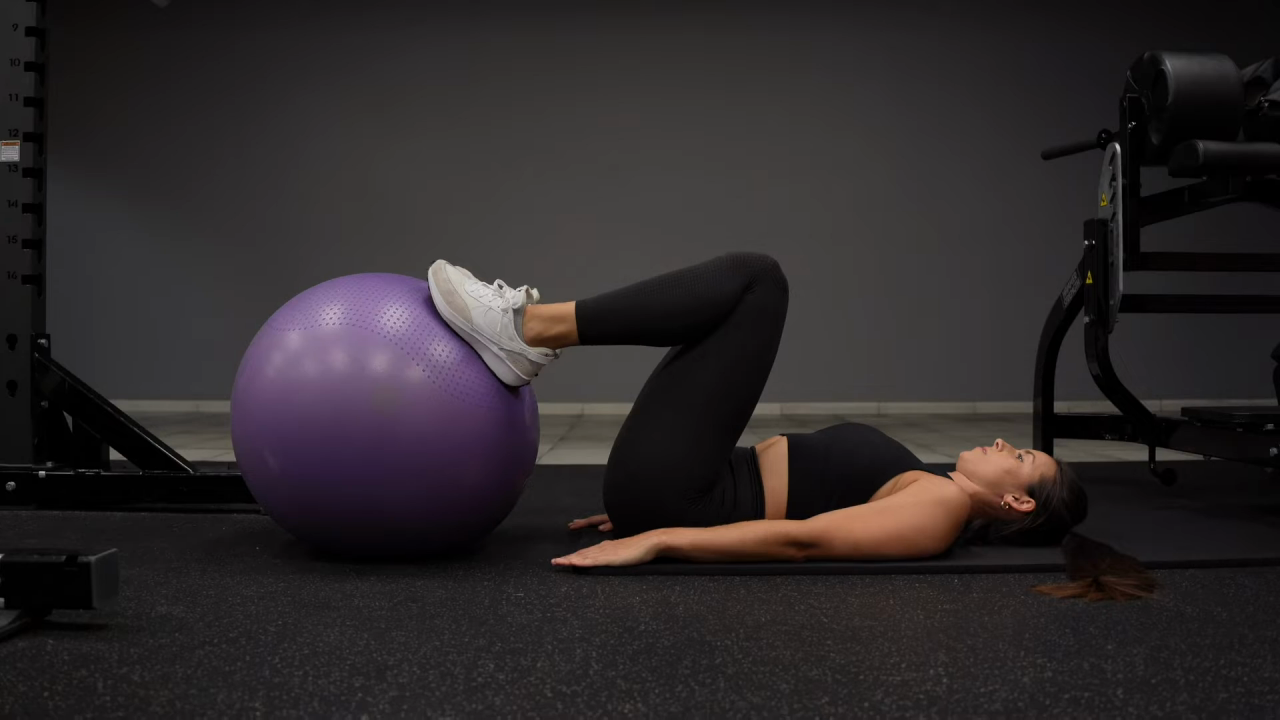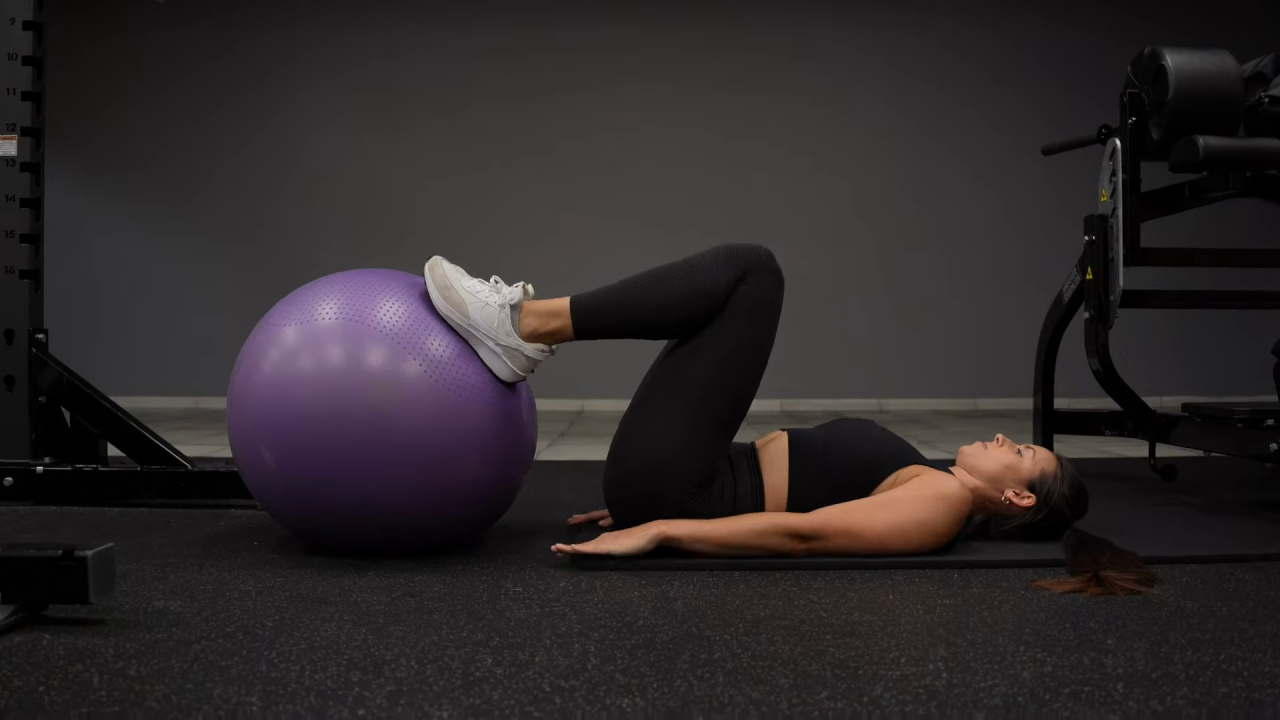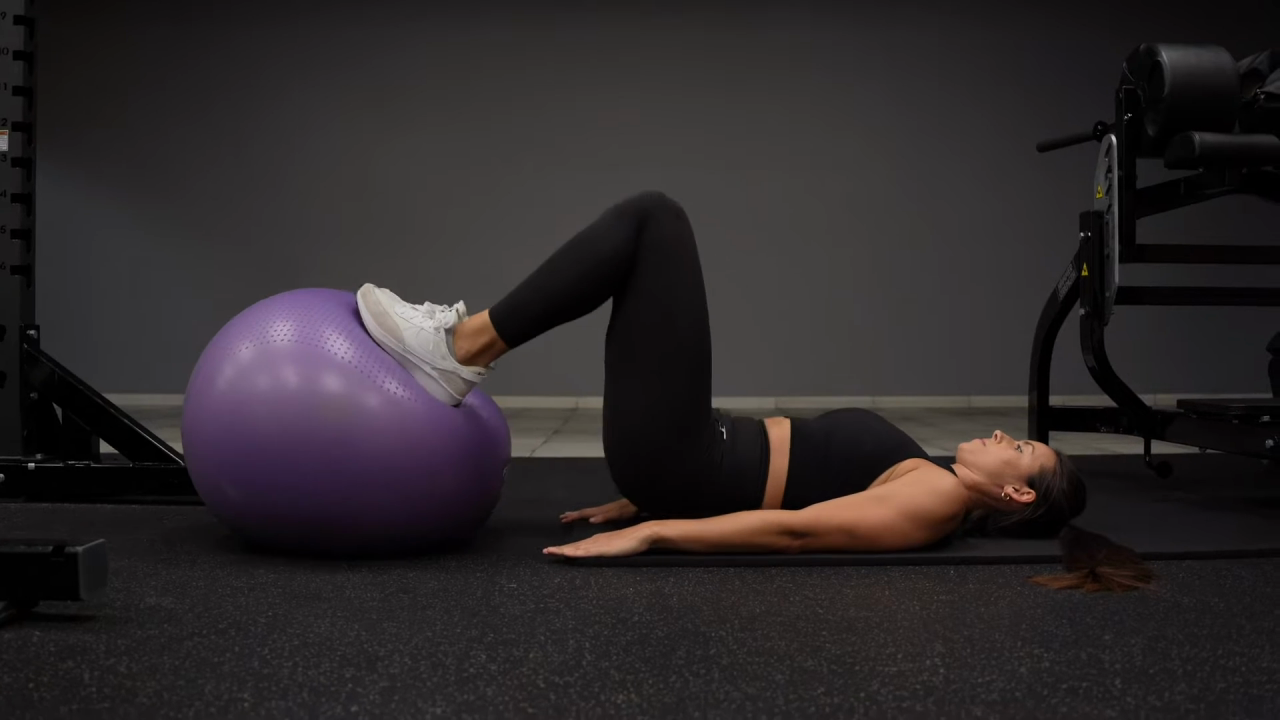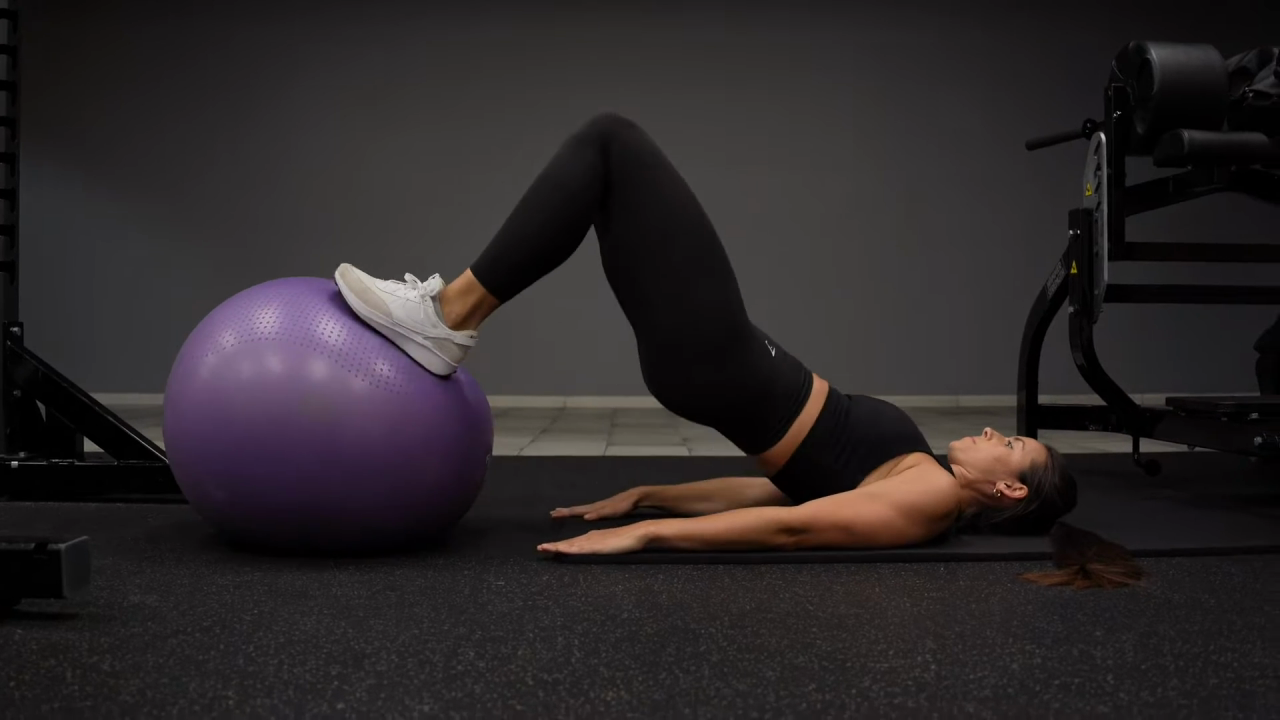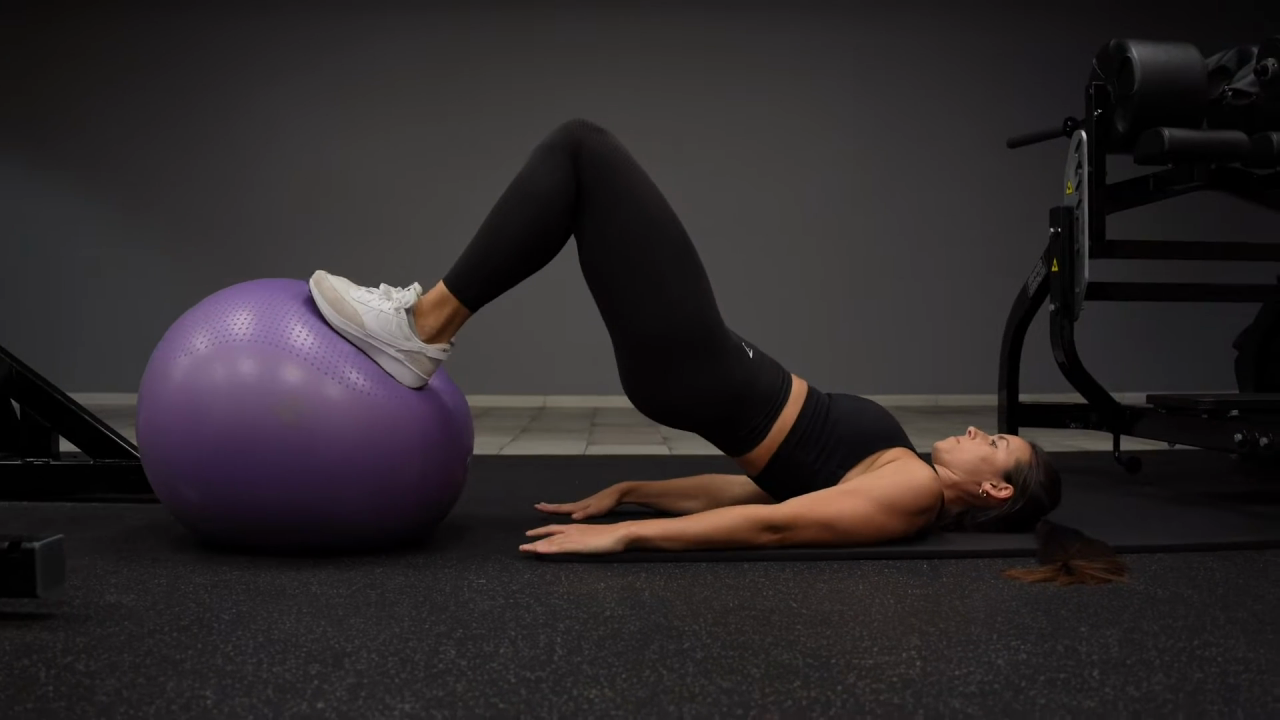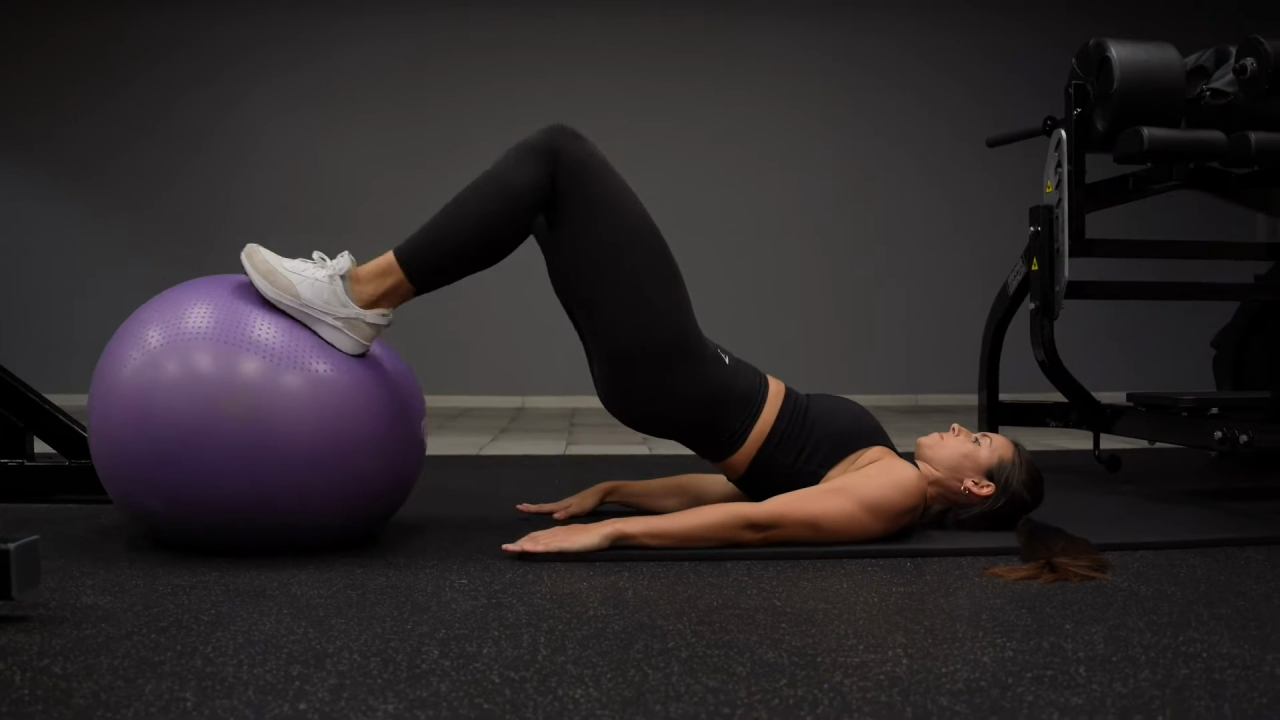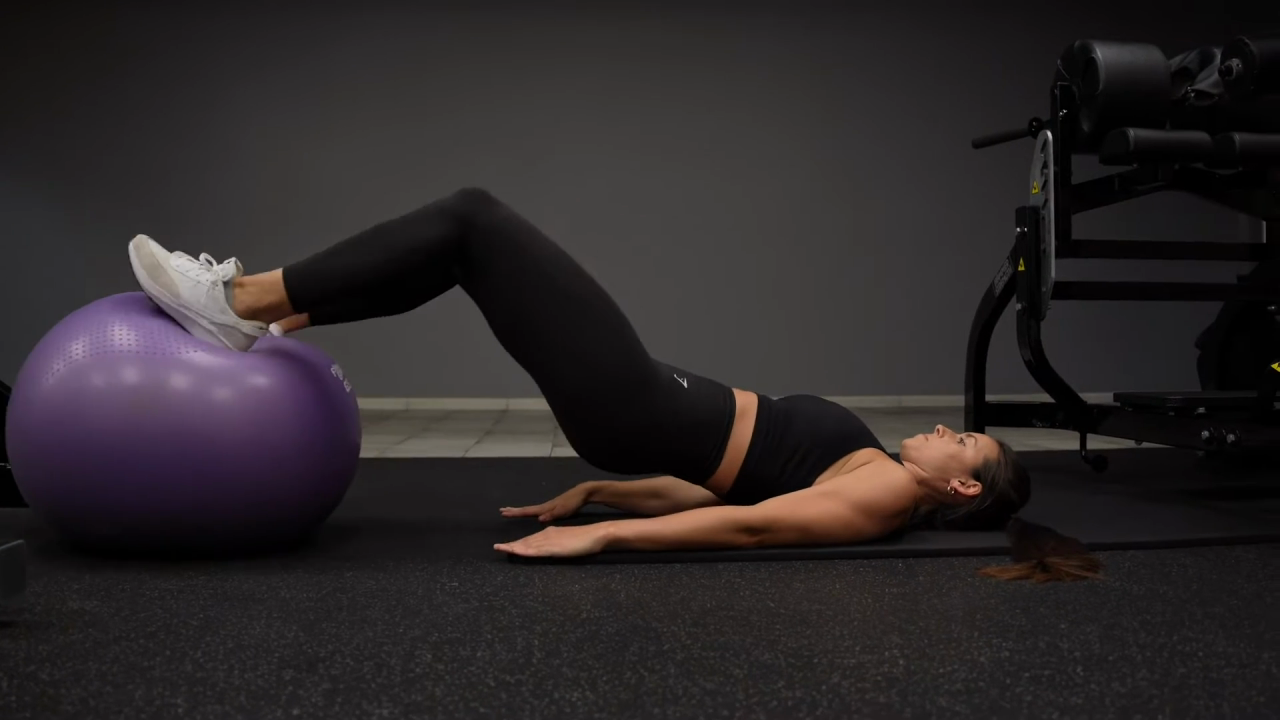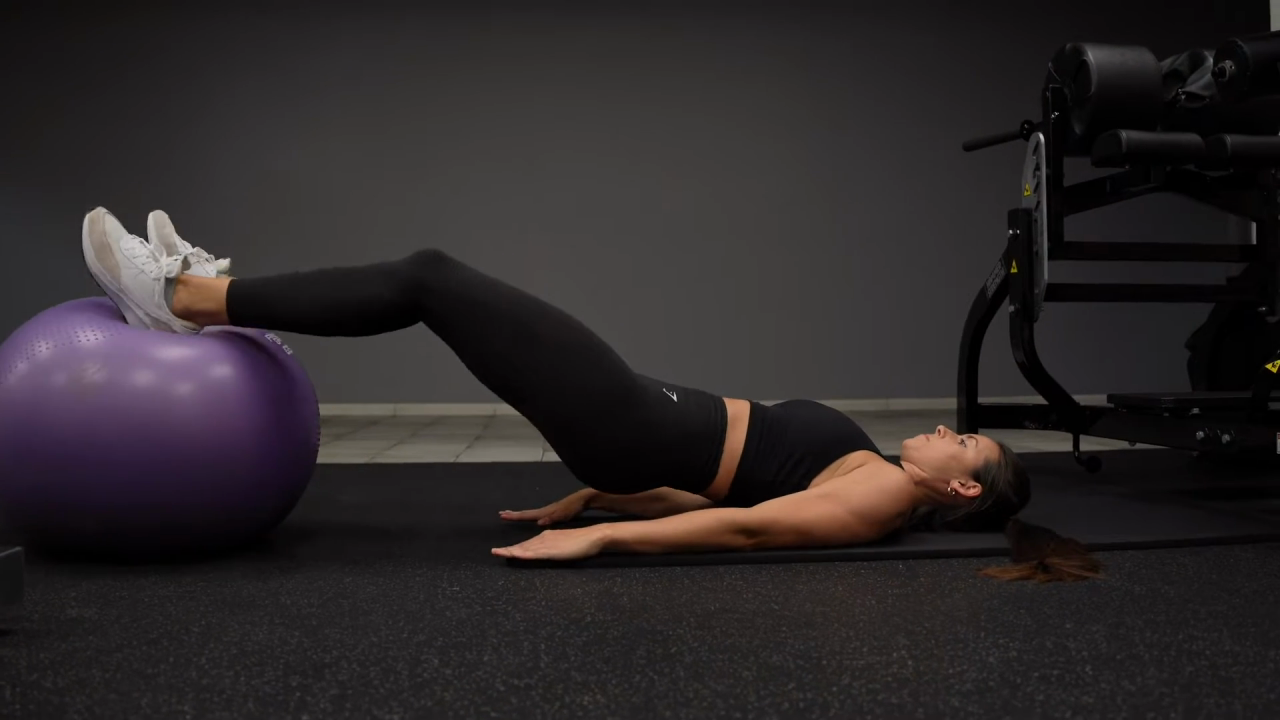
dt=0.4s
person 1, frame 1
left shoulder: (941, 510)
right shoulder: (924, 489)
left elbow: (803, 539)
left wrist: (659, 538)
right wrist: (647, 506)
left hip: (671, 490)
right hip: (677, 485)
left knee: (757, 280)
left ankle: (529, 330)
right ankle: (529, 333)
person 1, frame 2
left shoulder: (941, 505)
right shoulder: (927, 484)
left elbow: (805, 531)
left wrist: (660, 528)
right wrist: (644, 501)
left hip: (671, 487)
right hip: (678, 480)
left knee: (753, 271)
left ankle: (527, 327)
right ankle: (525, 328)
person 1, frame 3
left shoulder: (937, 500)
right shoulder: (923, 481)
left elbow: (795, 528)
left wrist: (650, 531)
right wrist: (645, 495)
left hip: (677, 456)
right hip: (692, 452)
left knee: (654, 220)
right knee: (653, 230)
left ankle: (464, 348)
right ankle: (462, 344)
person 1, frame 4
left shoulder: (931, 498)
right shoulder: (924, 483)
left elbow: (791, 525)
left wrist: (646, 533)
left hip: (712, 360)
right hip: (720, 364)
left knee: (611, 140)
right knee: (611, 156)
left ankle: (451, 315)
right ankle: (450, 311)
person 1, frame 5
left shoulder: (914, 494)
right shoulder: (906, 480)
left elbow: (772, 524)
left wrist: (624, 536)
left hip: (688, 366)
right hip: (697, 371)
left knee: (580, 147)
right knee: (581, 166)
left ankle: (425, 325)
right ankle: (425, 316)
person 1, frame 6
left shoulder: (896, 493)
right shoulder: (887, 480)
left elbow: (755, 522)
left wrist: (610, 534)
left hip: (666, 374)
right hip: (675, 379)
left knee: (558, 152)
right knee: (553, 181)
left ankle: (360, 293)
right ankle: (367, 292)
person 1, frame 7
left shoulder: (889, 494)
right shoulder: (874, 477)
left elbow: (750, 524)
left wrist: (601, 538)
right wrist: (592, 495)
left hip: (629, 407)
right hip: (645, 405)
left knee: (473, 216)
right knee: (470, 238)
left ankle: (241, 302)
right ankle: (267, 307)
person 1, frame 8
left shoulder: (888, 496)
right shoulder: (872, 476)
left elbow: (749, 525)
left wrist: (598, 536)
right wrist: (589, 496)
left hip: (626, 424)
right hip: (639, 418)
left knee: (430, 277)
right knee: (435, 282)
left ankle: (182, 303)
right ankle: (211, 295)
